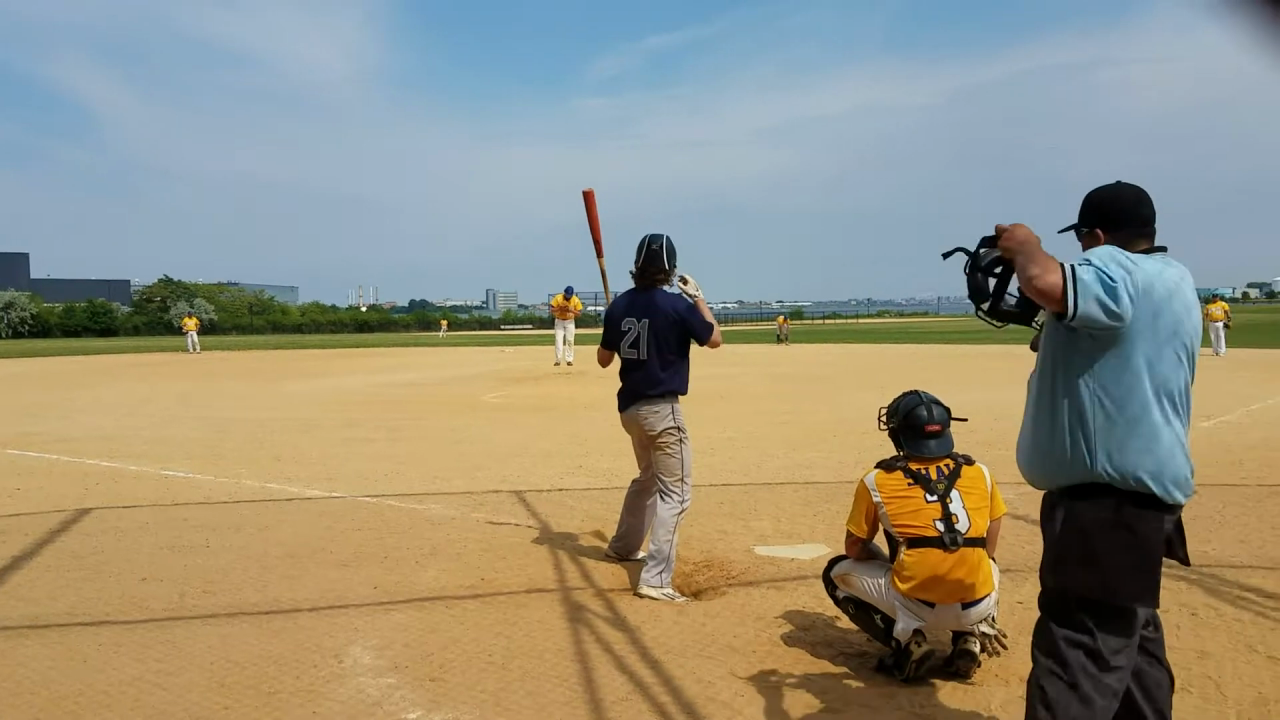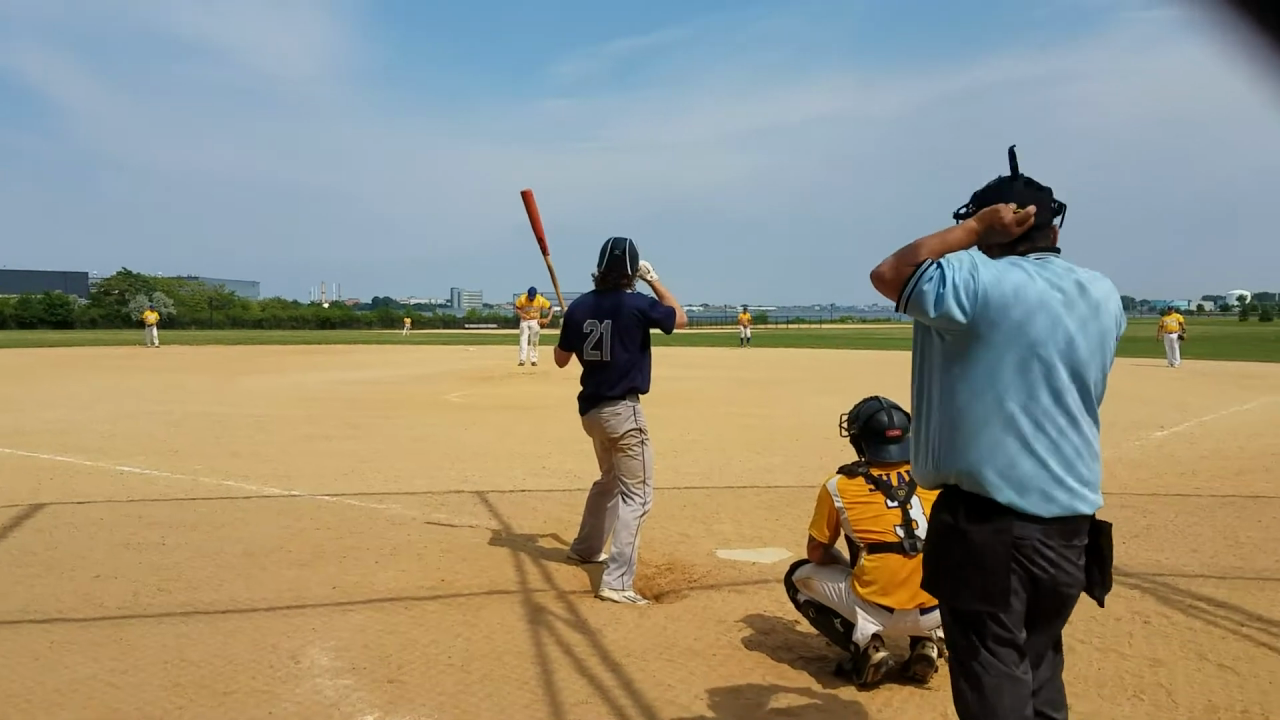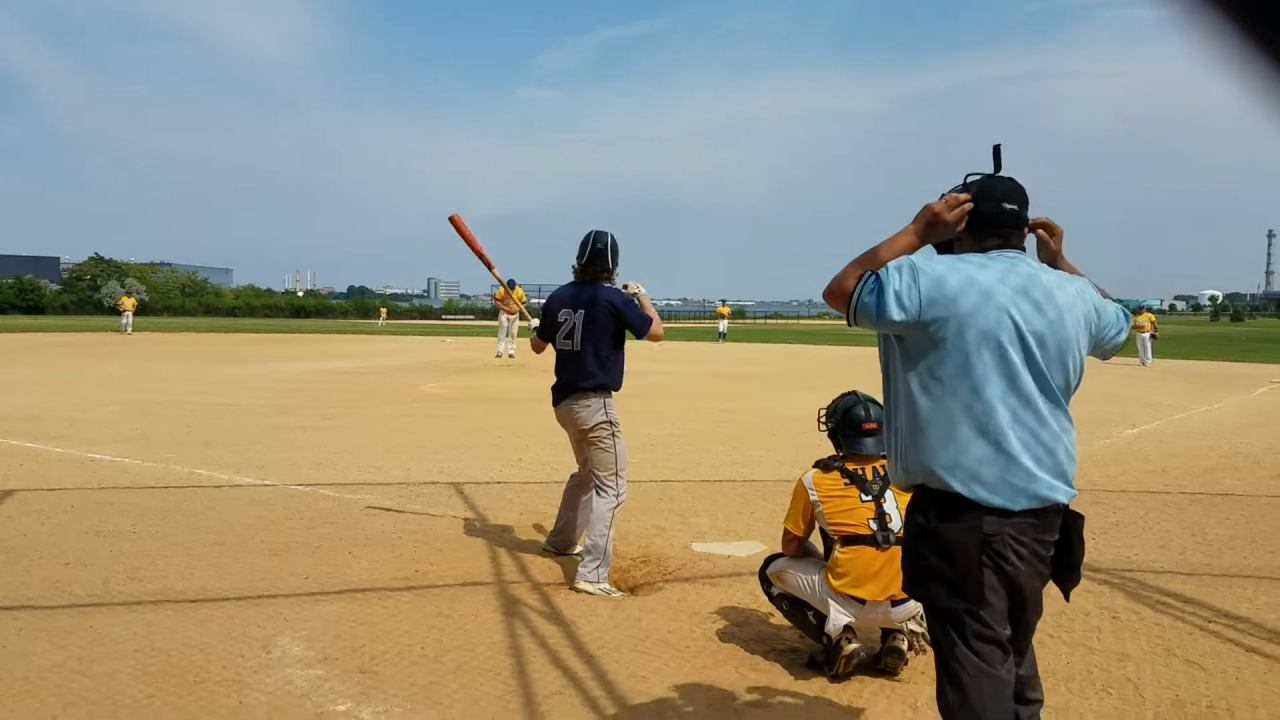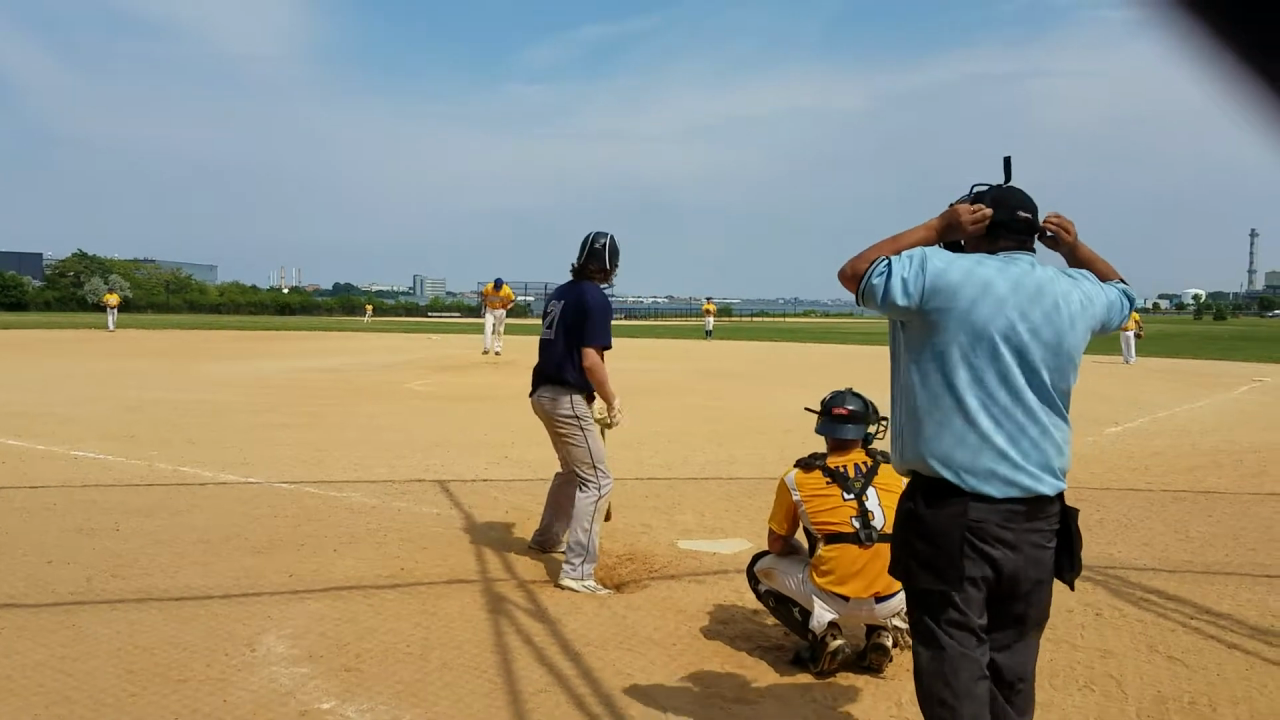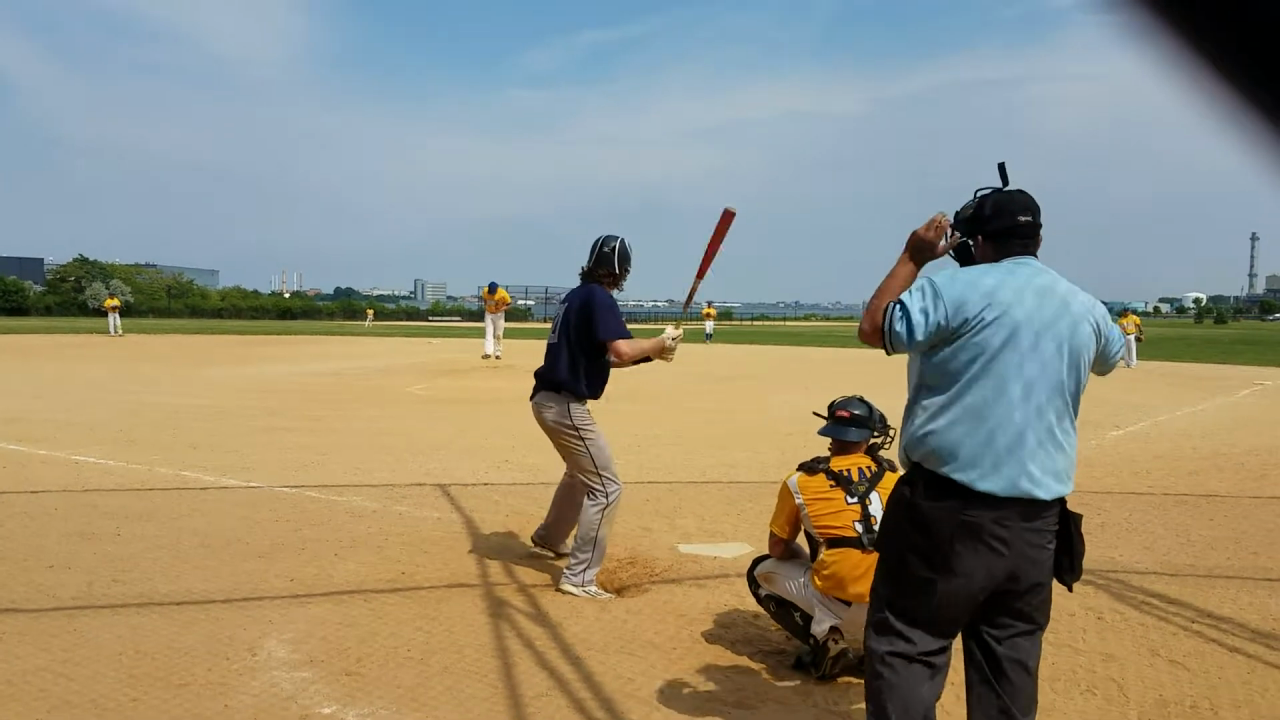
dt=0.5s
person 1, frame 1
left shoulder: (1114, 271)
right shoulder: (1166, 281)
left elbow: (1045, 282)
left wrist: (1021, 245)
left hip: (1107, 502)
right hip: (1130, 498)
left knee: (1075, 648)
right knee: (1126, 637)
person 1, frame 2
left shoulder: (976, 280)
right shoulder: (1102, 293)
left elbow: (887, 275)
left wrist: (971, 231)
left hip: (985, 519)
right hip: (1069, 518)
left knee: (992, 672)
right knee: (1038, 663)
person 1, frame 3
left shoulder: (932, 280)
right shoulder: (1071, 294)
left elbow: (841, 293)
right elbow: (1115, 329)
left wrist: (917, 232)
right wrist: (1059, 262)
left hip: (959, 516)
right hip: (1042, 511)
left knee: (975, 666)
right knee: (1013, 651)
person 1, frame 4
left shoulder: (942, 274)
right shoulder: (1075, 294)
left elbow: (854, 273)
right elbow: (1120, 295)
left wrist: (936, 229)
right wrist: (1074, 250)
left hip: (951, 509)
right hip: (1037, 511)
left knee: (953, 658)
right knee: (1012, 652)
person 1, frame 5
left shoulder: (958, 288)
right shoulder: (1084, 307)
left elbow: (874, 330)
right elbow: (1110, 355)
left wrist: (912, 257)
left hip: (948, 506)
right hip: (1035, 515)
left knee: (904, 638)
right knee: (1011, 650)
person 2, frame 1
left shoulder: (619, 305)
right shoulder: (676, 305)
left elbow: (604, 359)
right elbow: (715, 339)
right wrist: (698, 297)
left hip: (630, 406)
right hip: (661, 408)
left knee: (648, 477)
right knee: (674, 493)
left ankle: (623, 545)
right ankle: (655, 579)
person 2, frame 2
left shoulder: (579, 307)
right shoulder: (637, 305)
left elbow: (561, 359)
right elbow: (680, 318)
right wrist: (653, 279)
left hip: (591, 408)
right hip: (622, 410)
left knee: (610, 479)
right knee: (636, 494)
left ankle: (585, 548)
right ankle: (617, 582)
person 2, frame 3
left shoulder: (558, 297)
right shoulder: (612, 299)
left elbow: (537, 346)
right elbow: (656, 332)
left wrist: (543, 325)
right wrist: (642, 296)
left hip: (565, 400)
right hip: (594, 403)
left knee: (587, 471)
right knee: (610, 486)
left ankle: (561, 540)
right ankle: (592, 574)
person 2, frame 4
left shoulder: (560, 293)
right shoulder: (595, 298)
right elbow: (590, 361)
left wrist: (595, 397)
right wrist: (611, 403)
left hip: (544, 392)
right hip: (565, 398)
left knee: (573, 469)
right knee: (596, 481)
left ankle: (548, 537)
right ankle: (577, 571)
person 2, frame 5
left shoulder: (575, 296)
right shoulder: (599, 299)
left elbow: (600, 357)
right elbow: (622, 351)
left wrist: (652, 351)
right wrist: (661, 342)
left hip: (548, 399)
right hip: (566, 405)
left knee: (580, 473)
right knee: (605, 487)
left ankle: (550, 537)
right ankle: (578, 577)
person 3, frame 1
left shoulder: (877, 481)
right shoulder: (980, 473)
left elbow: (854, 549)
right elbow: (988, 547)
left hip: (917, 606)
right hip: (976, 606)
left knee: (838, 571)
left ankle: (907, 641)
right ankle: (969, 636)
person 3, frame 2
left shoulder: (839, 486)
left elbow: (817, 553)
left hip: (876, 611)
right hip: (934, 612)
left knee: (799, 576)
left ankle: (865, 647)
right ankle: (925, 642)
person 3, frame 3
left shoulder: (815, 480)
left elbow: (791, 547)
left hip: (849, 602)
right hip: (906, 605)
left knee: (773, 570)
left ankle: (837, 639)
right ankle: (898, 635)
person 3, frame 4
left shoulder: (798, 477)
right shoulder: (893, 471)
left elbow: (777, 545)
left hip: (834, 600)
right hip: (891, 601)
left knee: (760, 567)
left ankle: (824, 637)
right ankle: (882, 632)
person 3, frame 5
left shoulder: (800, 481)
right shoulder: (895, 477)
left elbow: (778, 549)
left hip: (835, 606)
left knee: (761, 571)
left ankle: (826, 641)
